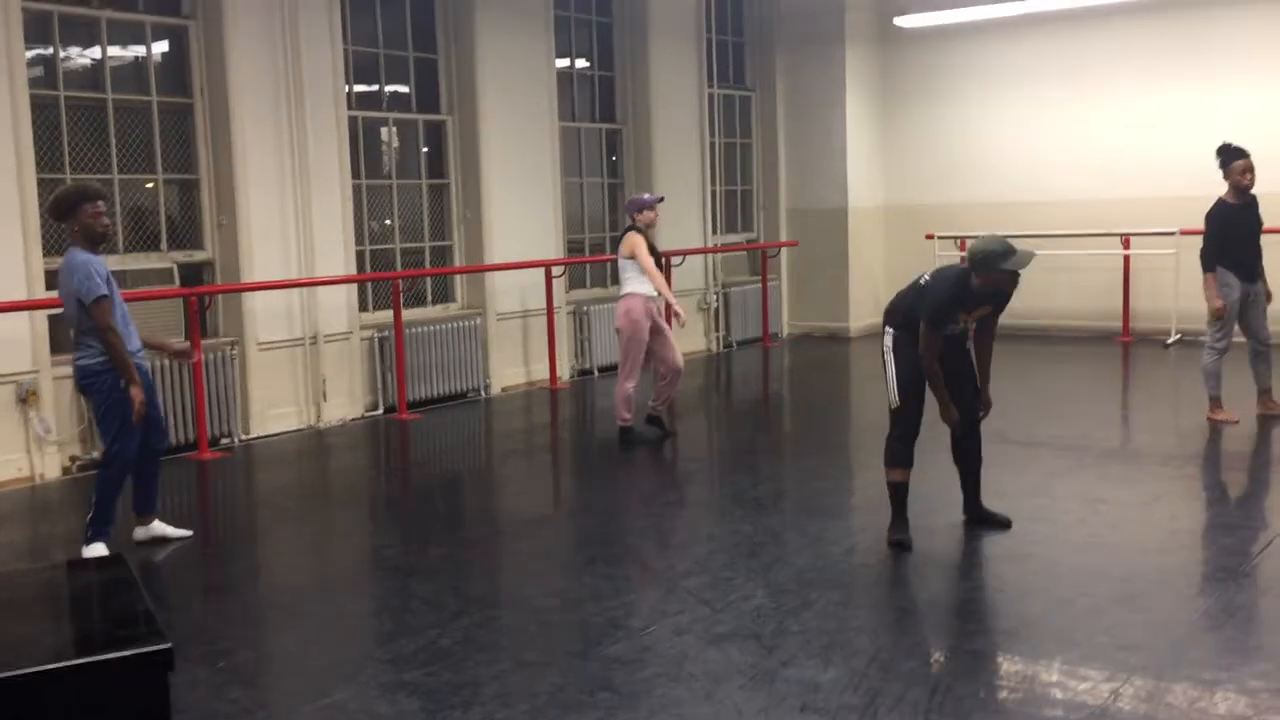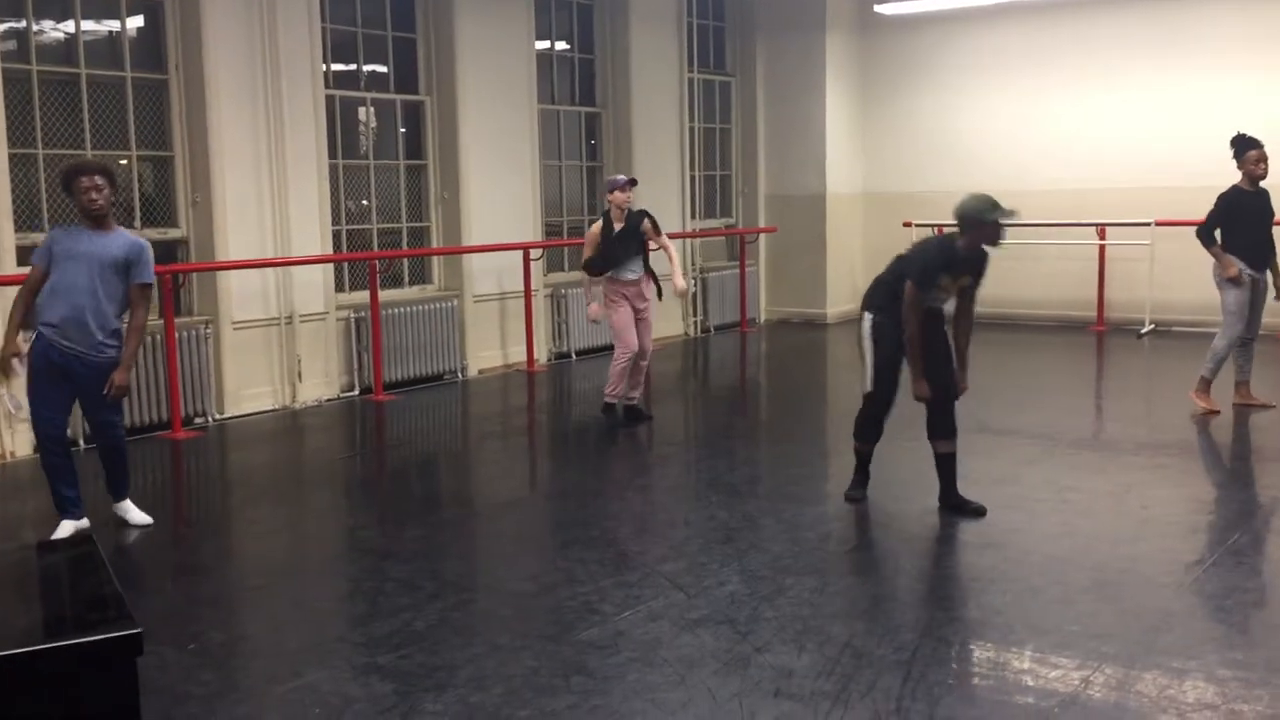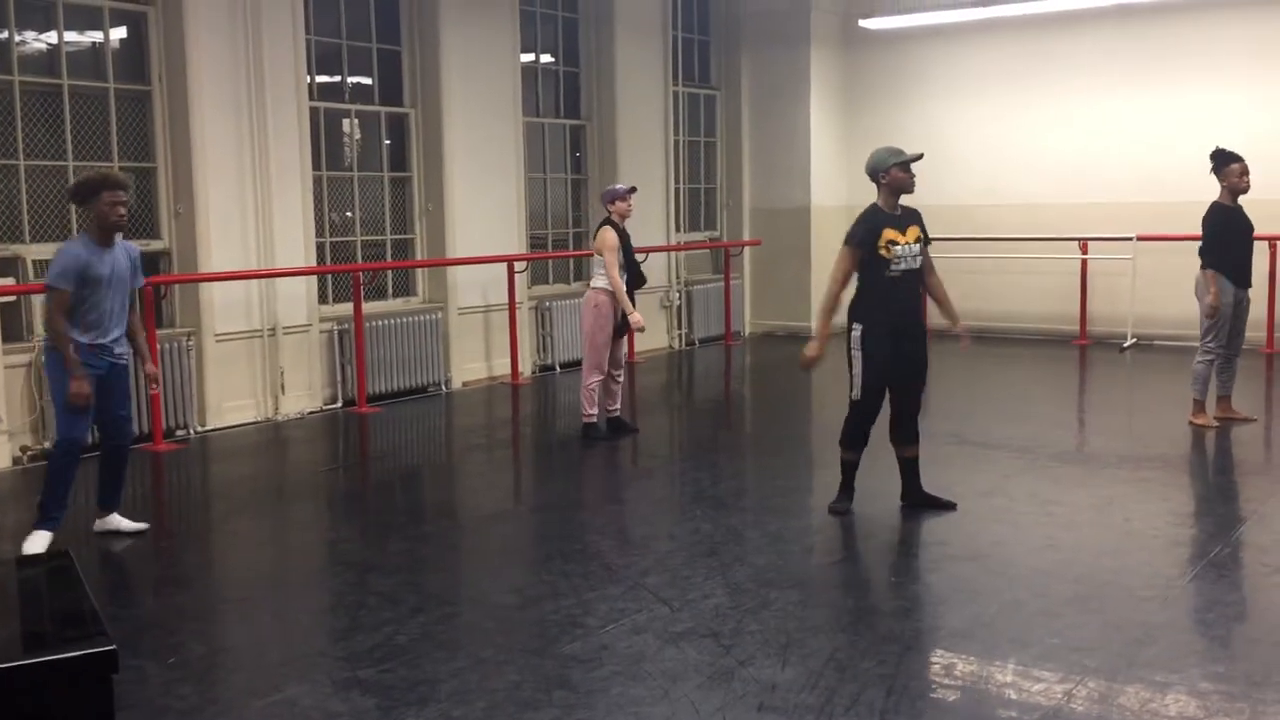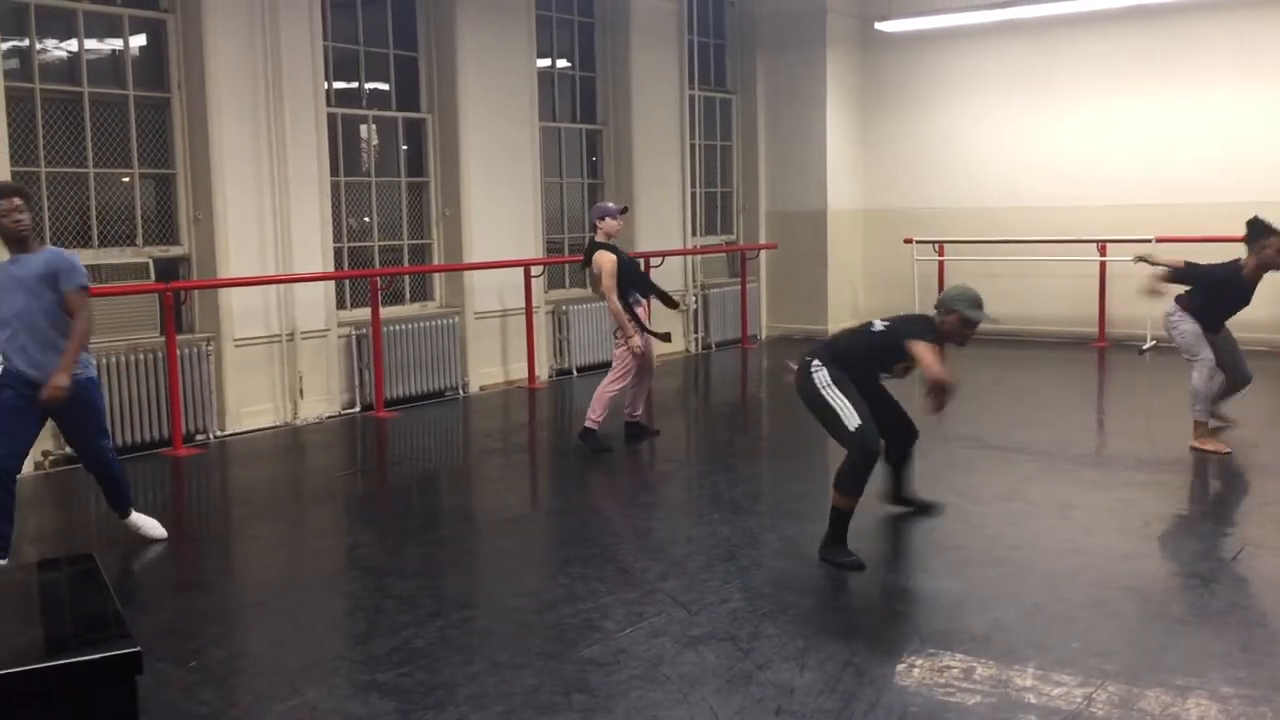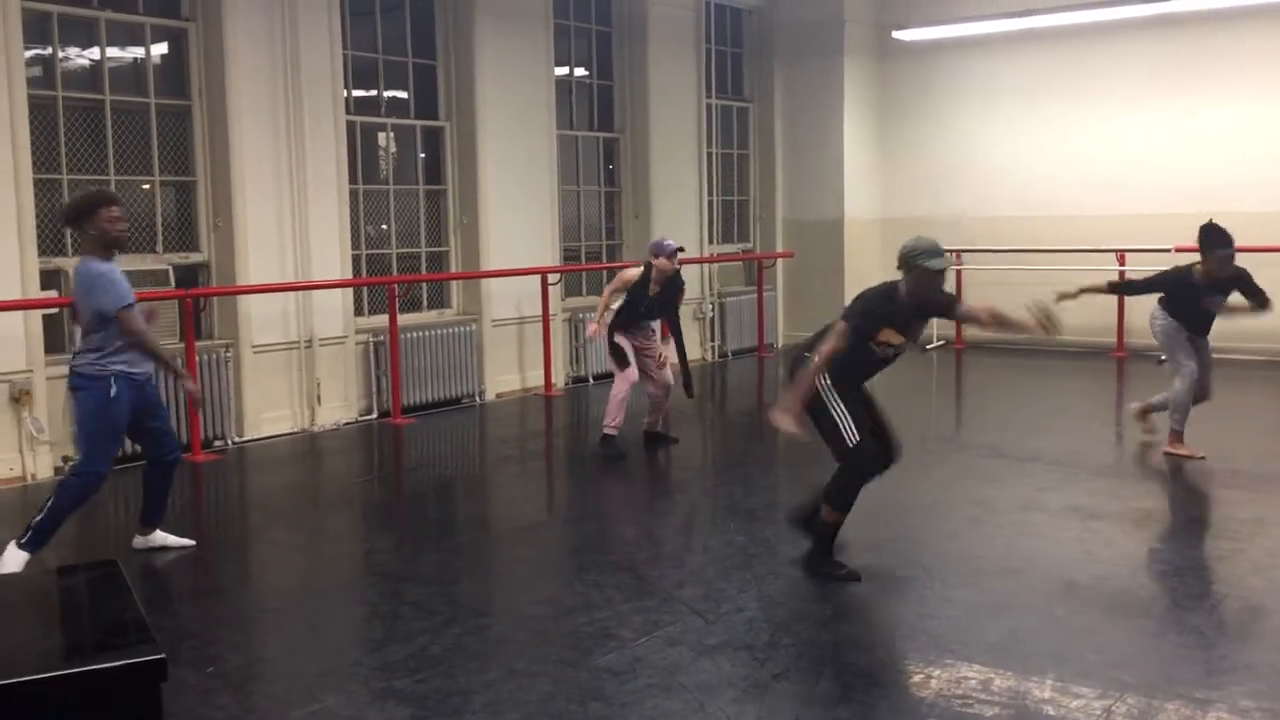
dt=0.7s
person 1, frame 1
left shoulder: (86, 262)
right shoulder: (85, 263)
right elbow: (105, 328)
left wrist: (164, 346)
right wrist: (133, 382)
left hip: (123, 368)
right hip: (107, 373)
left knee: (152, 441)
right knee: (121, 454)
left ankle: (146, 521)
right ankle: (94, 539)
person 1, frame 2
left shoulder: (134, 247)
right shoulder: (58, 239)
left elbow: (139, 310)
left wrist: (125, 366)
left hip: (99, 356)
right hip: (49, 349)
left knee: (109, 434)
right knee: (49, 435)
left ankle: (121, 500)
right ankle: (71, 515)
person 1, frame 3
left shoulder: (128, 253)
right shoulder: (72, 256)
right elbow: (56, 317)
left wrist: (145, 359)
right wrist: (75, 374)
left hip: (112, 358)
right hip: (74, 356)
left knee: (119, 437)
right knee: (72, 439)
left ankle: (106, 514)
right ankle: (44, 526)
person 1, frame 4
left shoulder: (61, 261)
left elbow: (82, 318)
left wrist: (64, 372)
left hip: (72, 380)
left knee: (99, 457)
left ankle: (127, 513)
person 1, frame 5
left shoulder: (97, 266)
right shoulder: (98, 273)
left elbow: (81, 312)
right elbow: (134, 333)
left wrist: (126, 314)
right wrist: (182, 375)
left hip: (133, 378)
right hip: (103, 383)
left knee: (167, 452)
right knee: (92, 471)
left ankle: (147, 532)
person 2, frame 1
left shoulder: (1000, 290)
right shoulder: (945, 290)
left elbow: (984, 334)
right elbow: (927, 355)
left wrist: (983, 388)
right wrist: (944, 404)
left hip: (951, 335)
right hip: (905, 333)
left knee: (969, 416)
right knee: (905, 423)
left ankle: (973, 507)
right ankle: (898, 520)
person 2, frame 2
left shoulder: (976, 259)
right shoulder: (930, 255)
left elbow: (964, 314)
right elbow: (910, 320)
left wrist: (961, 369)
right wrist: (917, 377)
left hip: (927, 315)
right hip: (884, 316)
left knee: (943, 399)
right knee: (879, 400)
left ankle: (949, 493)
right ankle: (860, 476)
person 2, frame 3
left shoulder: (915, 219)
right shoulder: (869, 224)
left elbow: (927, 274)
right elbow: (837, 282)
left wrist: (953, 319)
right wrist: (819, 338)
left hip: (906, 326)
right hip: (871, 328)
left knee: (907, 410)
right knee: (864, 411)
left ankle: (912, 490)
right ankle: (846, 489)
person 2, frame 4
left shoulder: (922, 331)
right shoulder: (920, 330)
right elbow: (938, 378)
right wrist: (939, 398)
left hip: (856, 374)
right hip: (823, 371)
left knee: (904, 433)
right knee: (866, 446)
left ankle: (899, 492)
right ankle: (833, 543)
person 2, frame 5
left shoulder: (928, 301)
right shoulder: (872, 304)
left elbow: (980, 315)
right elbow: (825, 352)
left wrist: (1031, 326)
right wrist: (789, 405)
left hip: (845, 377)
right hip: (819, 375)
left knee: (882, 453)
right knee: (860, 460)
left ankle: (811, 513)
right ankle: (820, 556)
person 3, frame 1
left shoulder: (1252, 202)
right shoulder: (1219, 212)
left elbow: (1254, 246)
right elbow: (1208, 255)
right wrist: (1213, 295)
left hip: (1251, 283)
right hip: (1227, 282)
right knee: (1218, 344)
right ankle: (1215, 406)
person 3, frame 2
right shoulder: (1231, 197)
right elbow: (1204, 232)
right wrist: (1225, 265)
right hip: (1236, 269)
left knee: (1249, 335)
right knee: (1233, 331)
left ankle: (1242, 392)
right ankle: (1202, 389)
person 3, frame 3
left shoulder: (1237, 211)
right shoulder: (1217, 213)
right elbow: (1208, 255)
right wrist: (1212, 292)
left hip: (1237, 287)
right hip: (1219, 286)
left knee: (1231, 350)
right knee: (1211, 349)
left ankle: (1224, 406)
right ankle: (1198, 410)
person 3, frame 4
left shoulder: (1251, 275)
right shoulder: (1229, 274)
right elbow: (1193, 271)
right wrist: (1158, 279)
left hip: (1212, 325)
right hip: (1183, 316)
left knee: (1241, 376)
right knee: (1206, 363)
left ankle: (1208, 404)
right ankle: (1201, 434)
person 3, frame 5
left shoulder: (1236, 276)
right shoulder: (1179, 277)
left elbow: (1262, 302)
right elbow: (1129, 287)
left wrist: (1231, 307)
right wrist: (1080, 291)
left hip: (1196, 331)
right hip: (1169, 323)
left knee: (1200, 391)
right knee: (1188, 372)
left ankle: (1144, 408)
right ankle: (1174, 440)
person 4, frame 1
left shoulder: (642, 241)
right shoulder: (634, 238)
right elbow: (653, 274)
right wrist: (675, 304)
left hip: (651, 308)
right hip: (633, 309)
left knee: (674, 366)
right knee: (630, 372)
left ankle: (655, 413)
right ankle: (625, 427)
person 4, frame 2
left shoulder: (641, 221)
right shoulder: (598, 229)
left elbow: (668, 247)
right elbow: (588, 267)
left wrist: (678, 276)
right wrist: (591, 301)
left hip: (641, 288)
right hip: (615, 292)
left knee: (644, 350)
right knee: (628, 347)
left ankle: (631, 403)
right ankle: (610, 402)
person 4, frame 3
left shoulder: (620, 232)
right shoulder: (609, 235)
right elbow: (613, 277)
left wrist: (626, 309)
right wrist: (632, 312)
left hip: (614, 301)
right hip: (601, 301)
left knee: (615, 364)
right knee: (596, 366)
left ankle: (614, 417)
right ankle: (590, 423)
person 4, frame 4
left shoulder: (604, 249)
right shoulder: (606, 257)
left elbow: (596, 288)
right elbow: (612, 300)
right wrist: (630, 334)
left hip: (638, 313)
right hip: (628, 317)
left knee: (645, 370)
right knee: (620, 375)
left ankle: (633, 422)
right ankle: (589, 428)
person 4, frame 5
left shoulder: (676, 285)
right shoulder: (634, 276)
left elbow: (672, 319)
right elbow: (608, 291)
left wrist: (663, 349)
right wrist: (596, 321)
left hip: (646, 332)
right hip: (620, 329)
left knee: (664, 382)
right knee: (628, 376)
left ankle: (652, 431)
right ankle: (609, 435)
